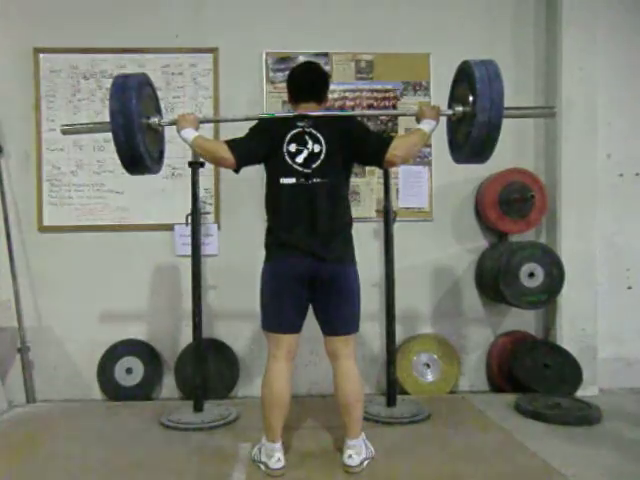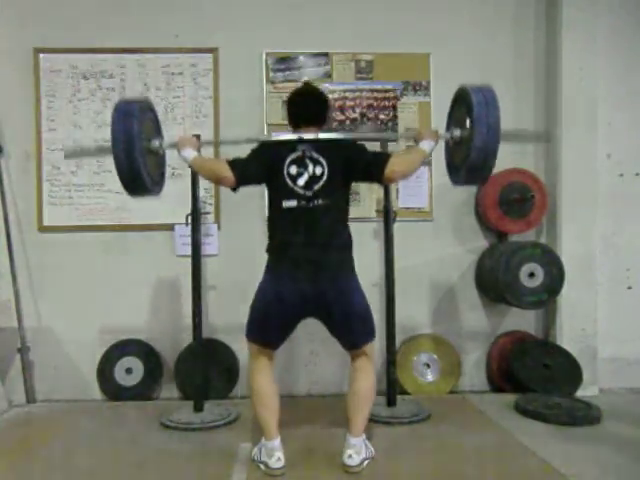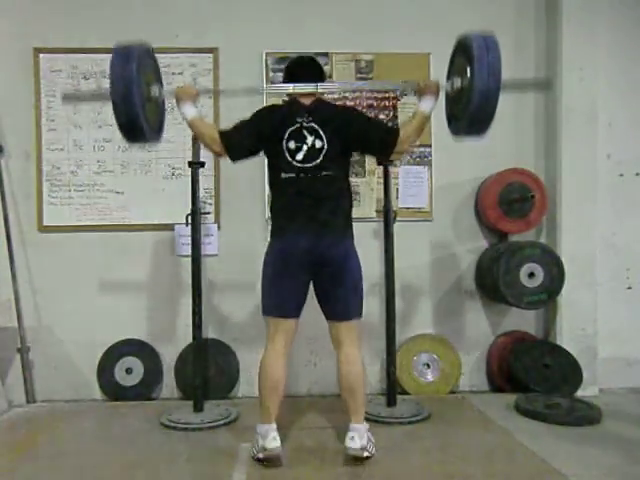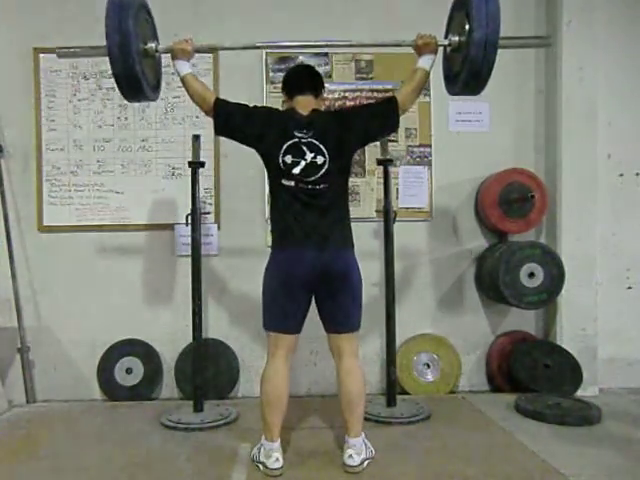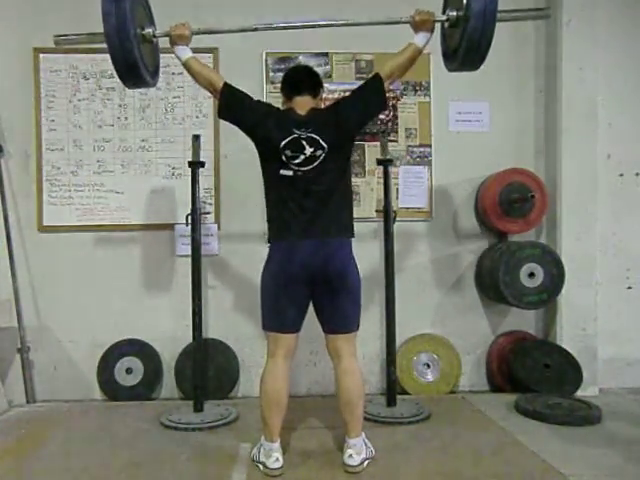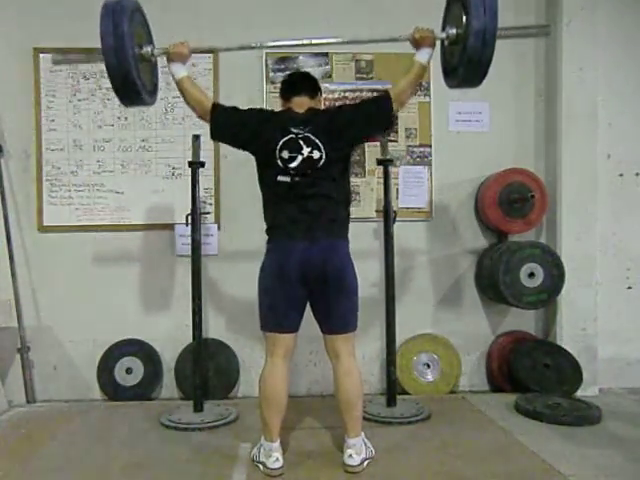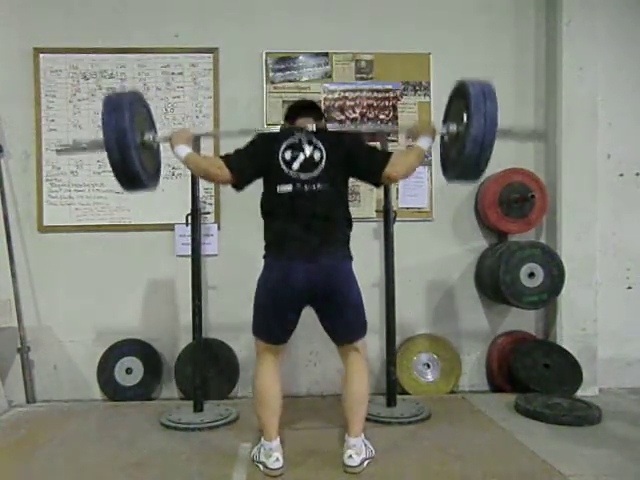
dt=0.4s
person 1, frame 1
left shoulder: (270, 130)
right shoulder: (345, 128)
left elbow: (227, 156)
right elbow: (396, 154)
left wrist: (189, 132)
right wrist: (426, 124)
left hip: (284, 260)
right hip: (336, 260)
left knee: (280, 357)
right knee: (343, 356)
person 1, frame 2
left shoulder: (271, 153)
right shoulder: (344, 151)
left elbow: (227, 176)
right elbow: (393, 172)
left wrist: (190, 154)
right wrist: (425, 146)
left hip: (282, 281)
right hip: (336, 280)
left knee: (260, 356)
right knee: (364, 356)
left ankle: (271, 450)
right ankle: (356, 447)
person 1, frame 3
left shoulder: (270, 118)
right shoulder: (344, 118)
left elbow: (220, 144)
right elbow: (400, 143)
left wrist: (188, 108)
right wrist: (425, 103)
left hip: (287, 244)
right hip: (336, 245)
left knee: (278, 340)
right knee: (347, 341)
left ankle: (268, 435)
right ankle: (357, 434)
person 1, frame 4
left shoulder: (268, 124)
right shoulder: (345, 124)
left elbow: (210, 103)
right elbow: (402, 100)
left wrist: (182, 64)
right wrist: (425, 59)
left hip: (288, 258)
right hip: (338, 256)
left knee: (279, 355)
right knee: (347, 354)
person 1, frame 5
left shoulder: (266, 123)
right shoulder: (341, 119)
left elbow: (216, 84)
right elbow: (388, 74)
left wrist: (182, 49)
right wrist: (421, 35)
left hip: (286, 256)
right hip: (335, 253)
left knee: (279, 356)
right knee: (345, 355)
person 1, frame 6
left shoulder: (263, 125)
right shoulder: (340, 122)
left elbow: (204, 109)
right elbow: (398, 96)
left wrist: (178, 67)
right wrist: (423, 53)
left hip: (283, 253)
right hip: (332, 252)
left knee: (277, 355)
right knee: (343, 354)
person 1, frame 7
left shoulder: (268, 143)
right shoulder: (342, 142)
left elbow: (221, 172)
right elbow: (395, 171)
left wrist: (183, 149)
right wrist: (423, 142)
left hip: (281, 269)
right hip: (334, 268)
left knee: (267, 357)
right knee: (354, 355)
right ankle: (355, 447)
